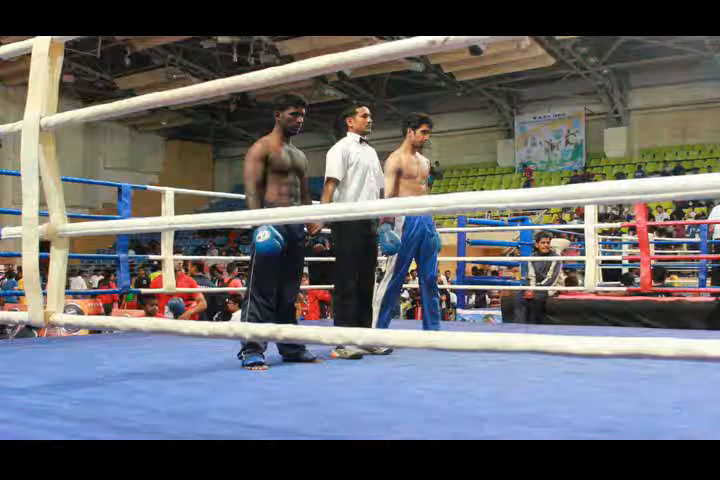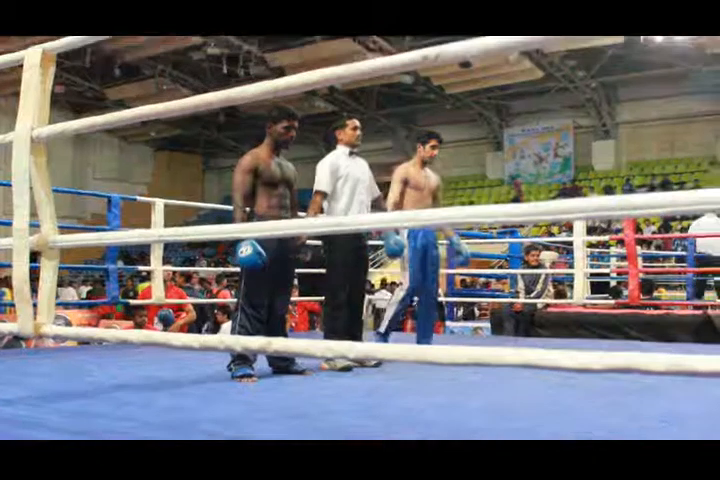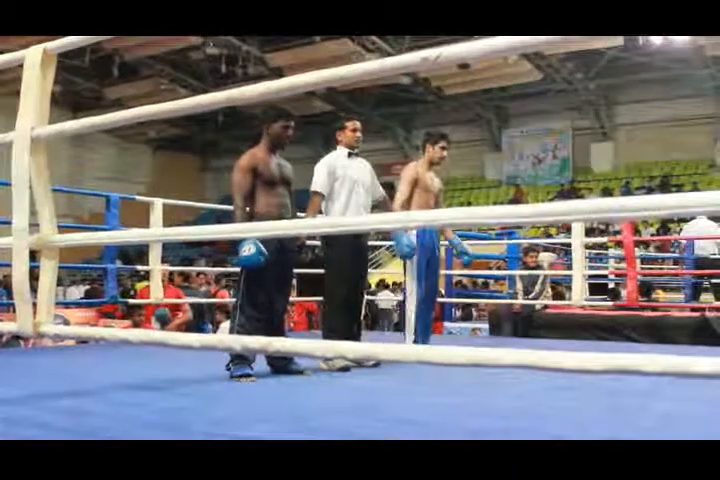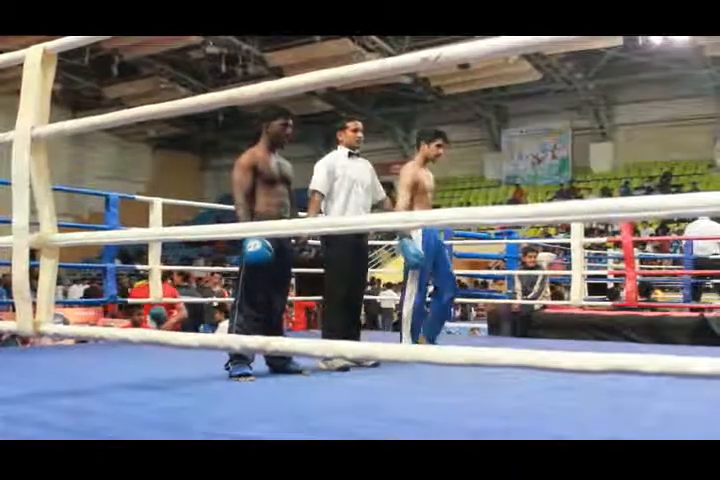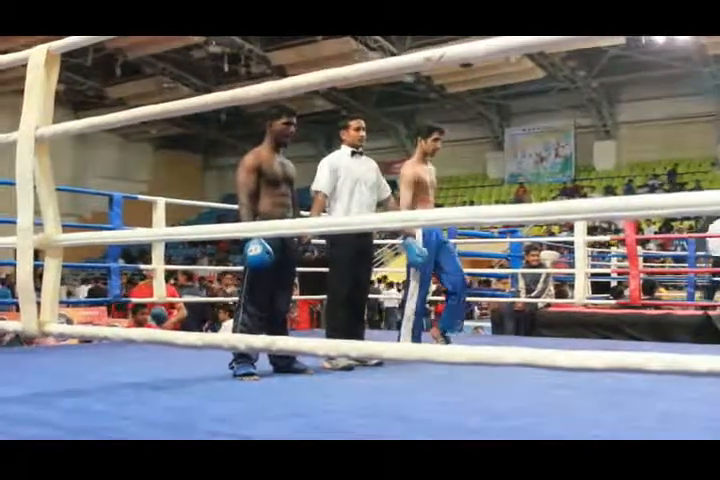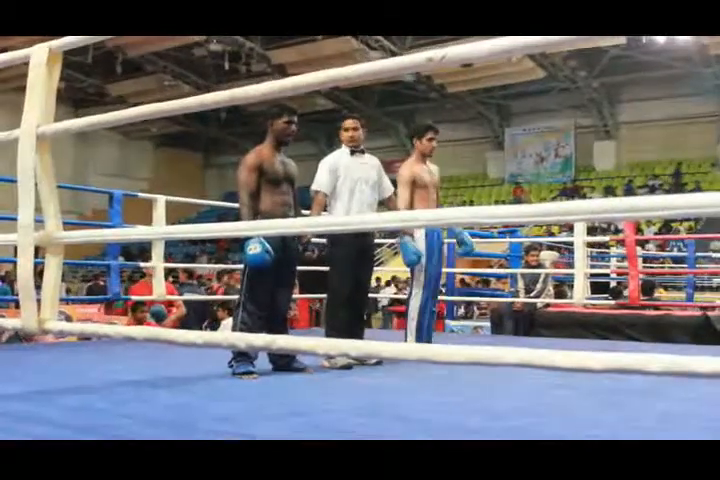
dt=0.3s
person 1, frame 1
left shoulder: (300, 156)
right shoulder: (261, 148)
right elbow: (251, 188)
right wrist: (260, 222)
left hip: (296, 225)
right hip: (272, 222)
left knee: (289, 291)
right knee: (262, 290)
left ankle: (291, 347)
right ankle: (251, 350)
person 1, frame 2
left shoulder: (289, 168)
right shoulder: (251, 160)
right elbow: (239, 200)
left wrist: (299, 237)
right wrist: (244, 236)
left hip: (285, 236)
right hip: (261, 235)
left knee: (280, 303)
right knee: (252, 301)
left ankle: (281, 358)
right ankle: (241, 362)
person 1, frame 3
left shoulder: (286, 166)
right shoulder: (250, 160)
right elbow: (240, 200)
left wrist: (298, 235)
right wrist: (245, 235)
left hip: (285, 236)
left knee: (279, 302)
right knee: (251, 300)
left ankle: (279, 358)
right ankle: (240, 361)
person 1, frame 4
left shoulder: (286, 165)
right shoulder: (249, 159)
right elbow: (241, 199)
right wrist: (249, 233)
left hip: (283, 235)
right hip: (261, 233)
left knee: (277, 301)
right knee: (250, 300)
left ankle: (278, 358)
right ankle: (238, 361)
person 1, frame 5
left shoulder: (288, 165)
right shoulder: (253, 159)
right elbow: (245, 200)
right wrist: (251, 234)
left hip: (287, 235)
left knee: (281, 301)
right knee: (254, 300)
left ankle: (282, 357)
right ankle: (242, 360)
person 1, frame 6
left shoulder: (290, 164)
right shoulder: (255, 158)
right elbow: (246, 198)
right wrist: (250, 234)
left hip: (288, 234)
right hip: (265, 233)
left knee: (282, 300)
right knee: (254, 298)
left ankle: (282, 356)
right ankle: (241, 358)
person 2, frame 1
left shoulder: (371, 152)
right shoulder: (342, 148)
left elbow: (380, 186)
right elbow: (331, 183)
left hip: (369, 221)
right hip: (349, 221)
left knee: (366, 281)
right knee: (347, 281)
right ankle: (342, 341)
person 2, frame 2
left shoulder: (363, 164)
right shoulder: (331, 161)
left elbow: (376, 197)
right elbow: (319, 196)
left hip: (360, 234)
right hip: (339, 234)
left knee: (357, 293)
right knee: (337, 293)
person 2, frame 3
left shoulder: (365, 166)
right shoulder: (329, 162)
left elbow: (380, 197)
right elbow: (317, 196)
left hip: (360, 235)
right hip: (338, 234)
left knee: (356, 293)
right knee: (336, 293)
person 2, frame 4
left shoulder: (366, 166)
right shoulder: (329, 162)
left elbow: (381, 199)
right elbow: (317, 196)
left hip: (360, 235)
right hip: (338, 234)
left knee: (356, 293)
right knee: (336, 292)
person 2, frame 5
left shoulder: (371, 164)
right shoulder: (332, 161)
left elbow: (386, 198)
right elbow: (320, 196)
left hip: (365, 234)
right hip: (341, 233)
left knee: (360, 292)
right knee: (339, 292)
person 2, frame 6
left shoulder: (374, 163)
right shoulder: (333, 161)
left elbow: (388, 196)
right elbow: (321, 196)
left hip: (366, 233)
right hip: (342, 232)
left knee: (360, 292)
right knee: (339, 291)
person 3, frame 1
left shoulder: (424, 161)
right shoulder: (396, 160)
right elbow: (387, 196)
left wrist: (433, 225)
right wrist: (386, 227)
left hip: (426, 221)
right hip: (406, 221)
left knee: (429, 278)
right knee: (394, 277)
left ankle: (432, 329)
right ankle: (377, 328)
person 3, frame 2
left shoulder: (434, 178)
right shoulder: (404, 171)
right elbow: (392, 203)
left wrist: (455, 240)
right wrist: (390, 233)
left hip: (429, 233)
right hip: (411, 231)
left knee: (430, 291)
right knee: (411, 285)
left ankle: (424, 342)
right ankle: (382, 332)
person 3, frame 3
left shoulder: (437, 181)
right shoulder: (412, 170)
right elbow: (399, 203)
left wrist: (457, 243)
right wrist: (400, 233)
left hip: (431, 233)
right hip: (415, 232)
left knee: (430, 291)
right knee: (416, 288)
left ankle: (423, 343)
right ankle: (411, 343)
person 3, frame 4
left shoulder: (428, 175)
right shoulder: (410, 171)
right elbow: (402, 208)
right wrist: (405, 240)
left hip: (432, 233)
right hip: (418, 234)
left knee: (448, 288)
right knee: (415, 291)
left ankle: (428, 337)
right ankle: (408, 344)
person 3, frame 5
left shoulder: (430, 169)
right shoulder: (410, 169)
right elbow: (405, 207)
right wrist: (410, 240)
left hip: (436, 231)
right hip: (420, 232)
left knee: (457, 283)
right knee: (417, 289)
left ankle: (441, 330)
right ankle: (409, 343)
person 3, frame 6
left shoulder: (433, 169)
right shoulder: (408, 169)
right elbow: (402, 206)
left wrist: (456, 230)
right wrist: (406, 239)
left hip: (436, 230)
right hip: (421, 231)
left knee: (432, 289)
right knee: (421, 287)
left ankle: (425, 341)
right ankle: (413, 342)
